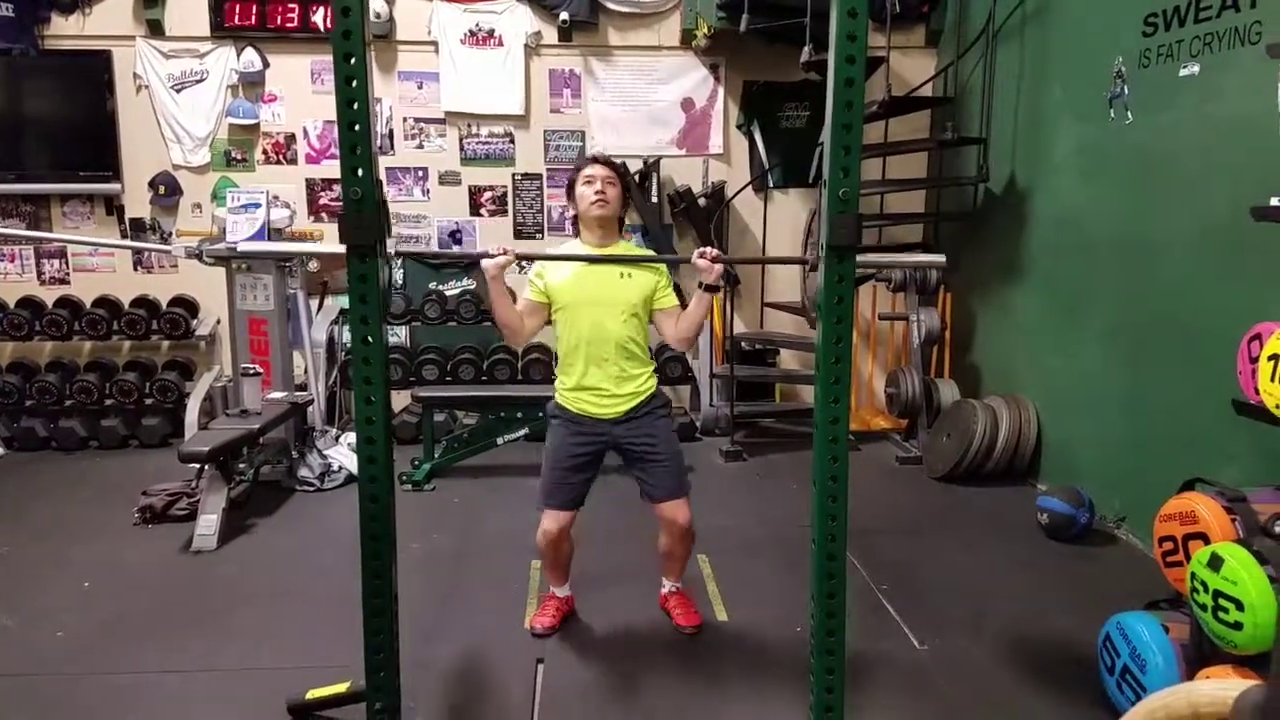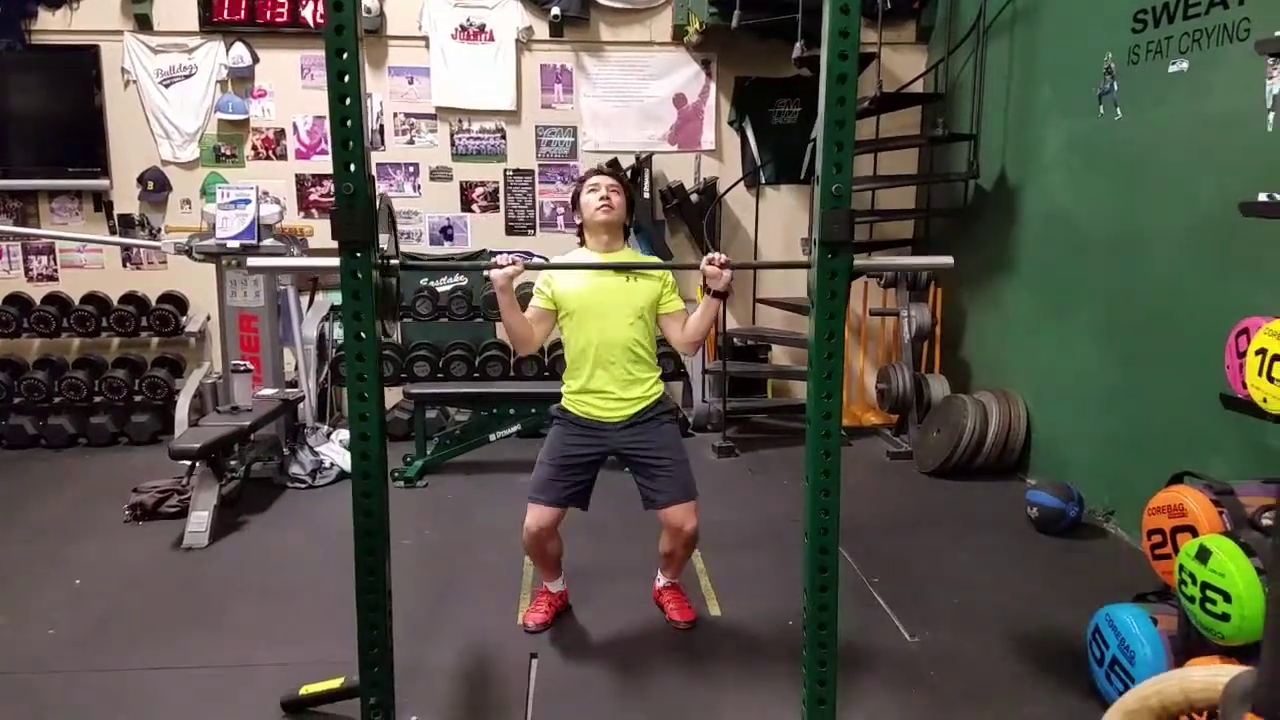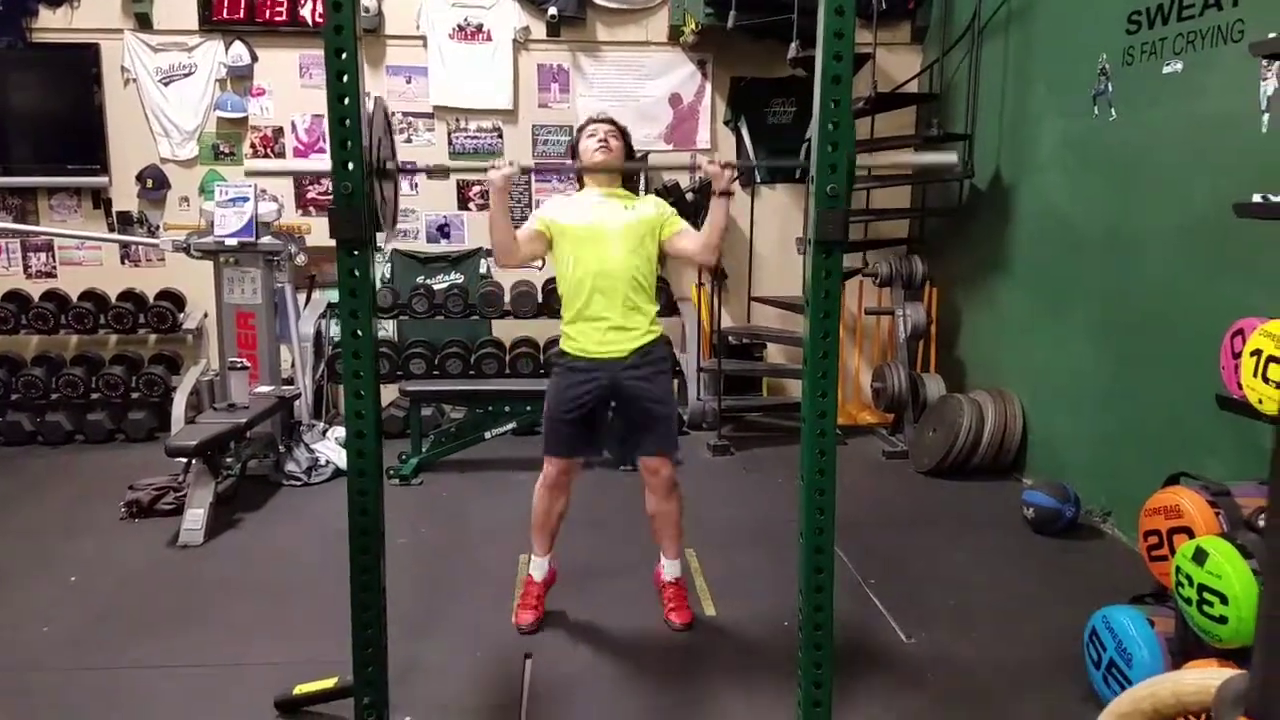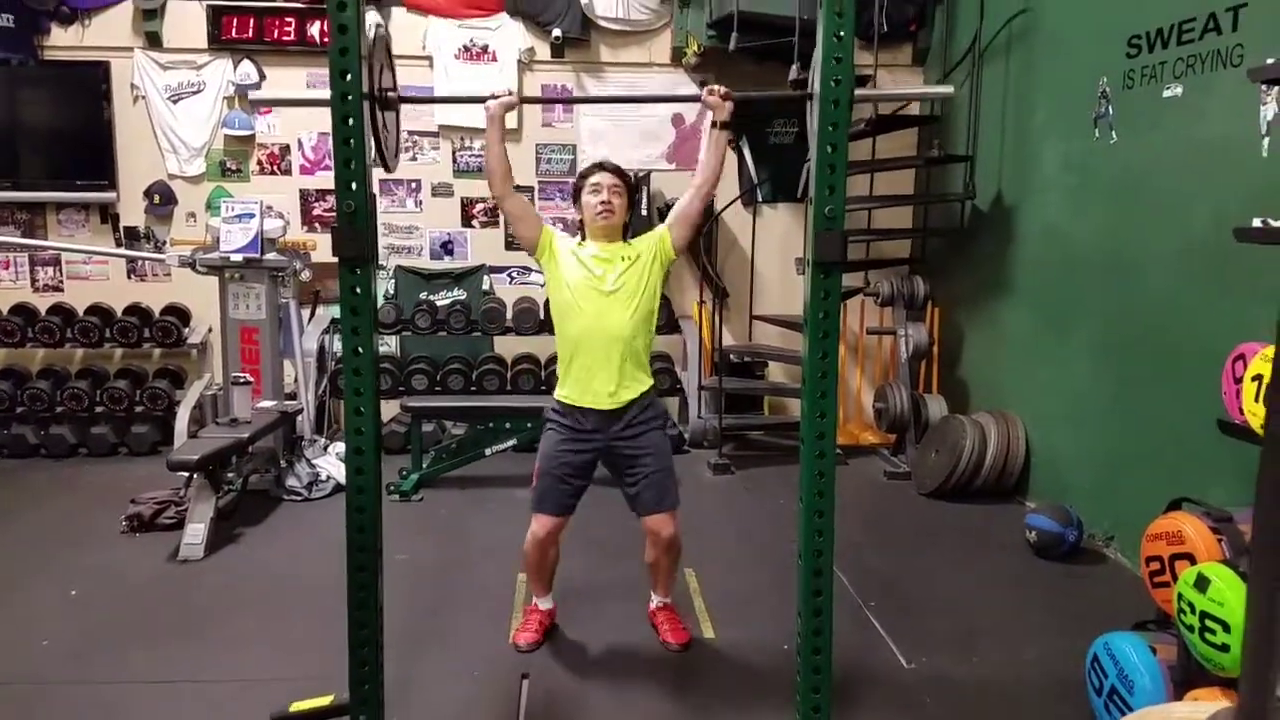
dt=0.3s
person 1, frame 1
left shoulder: (650, 266)
right shoulder: (549, 267)
left elbow: (680, 338)
right elbow: (517, 335)
left wrist: (707, 286)
right wrist: (495, 282)
left hip: (641, 410)
right hip: (575, 413)
left knee: (678, 520)
right knee: (551, 529)
left ankle: (672, 589)
right ankle: (560, 594)
person 1, frame 2
left shoulder: (655, 273)
right shoulder: (557, 274)
left elbow: (687, 342)
right elbow: (525, 344)
left wrist: (715, 293)
right wrist: (504, 291)
left hip: (646, 415)
right hip: (578, 417)
left knee: (684, 524)
right knee: (536, 526)
left ankle: (667, 584)
right ankle: (553, 589)
person 1, frame 3
left shoulder: (650, 208)
right shoulder: (557, 210)
left elbow: (705, 252)
right elbow: (509, 254)
left wrist: (722, 193)
right wrist: (498, 193)
left hip: (642, 355)
right hip: (578, 359)
left knee: (661, 471)
right knee: (556, 471)
left ankle: (669, 577)
right ankle: (538, 575)
person 1, frame 4
left shoulder: (652, 253)
right shoulder: (555, 251)
left elbow: (702, 189)
right elbow: (502, 192)
left wrist: (720, 125)
right wrist: (496, 121)
left hip: (636, 414)
right hip: (571, 415)
left knee: (664, 531)
right knee: (541, 533)
left ankle: (660, 604)
right ankle: (541, 608)
